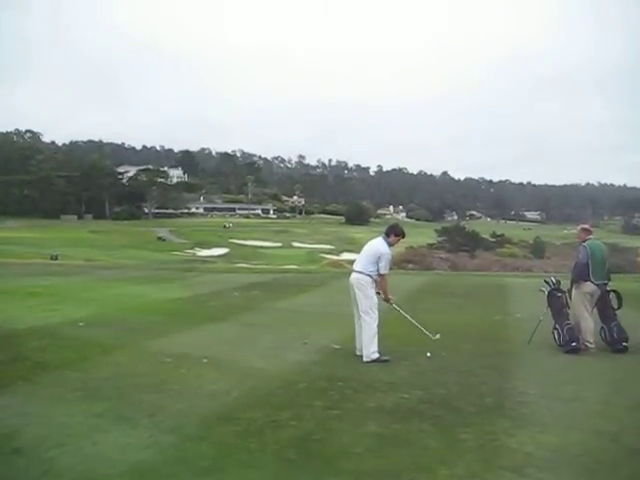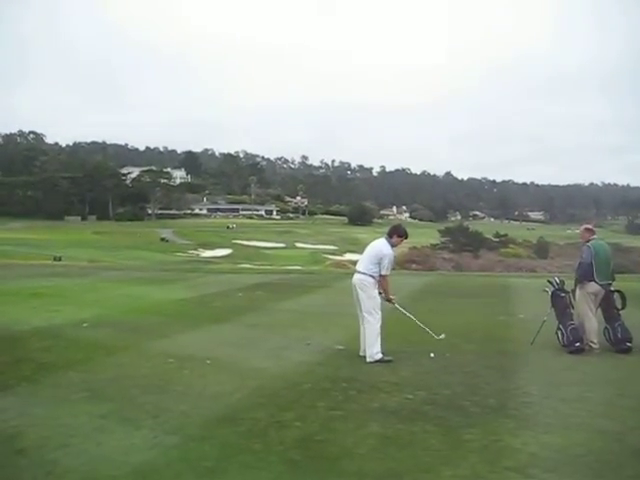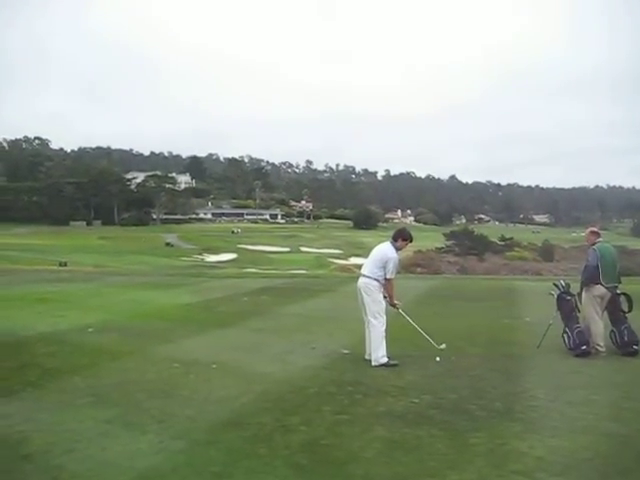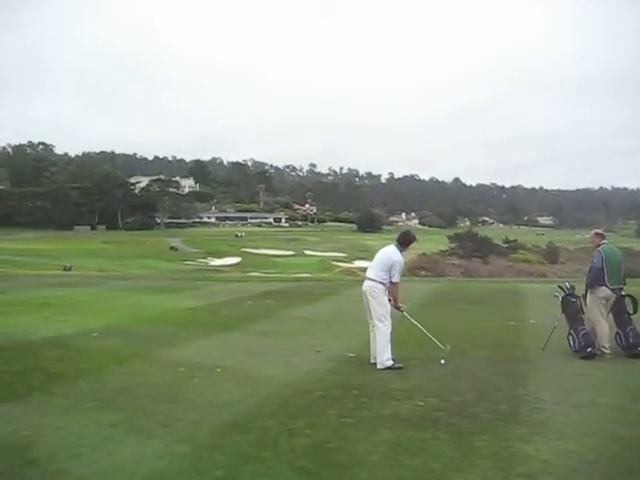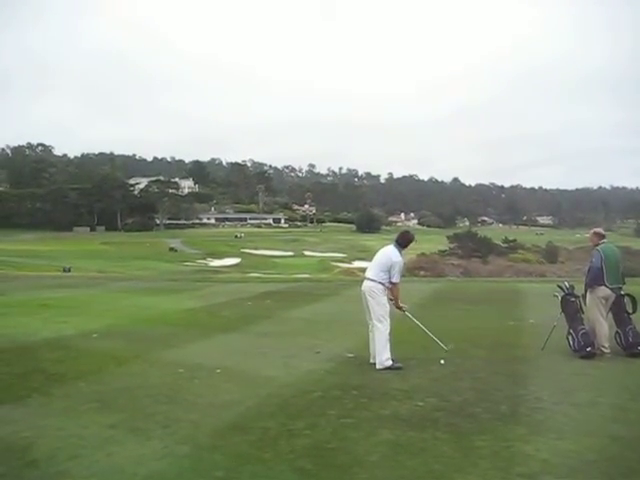
dt=0.3s
person 1, frame 1
left shoulder: (375, 241)
right shoulder: (385, 251)
right elbow: (382, 276)
left wrist: (379, 290)
right wrist: (386, 295)
left hip: (356, 277)
right hip: (364, 281)
left knee: (361, 317)
right knee: (370, 318)
left ankle: (361, 349)
right ankle: (370, 355)
person 1, frame 2
left shoulder: (378, 242)
right shoulder: (388, 252)
right elbow: (383, 277)
left wrist: (380, 291)
right wrist: (387, 295)
left hip: (358, 278)
right hip: (366, 281)
left knee: (365, 317)
right knee: (373, 318)
left ankle: (365, 350)
right ankle: (374, 355)
person 1, frame 3
left shoulder: (383, 246)
right shoulder: (392, 255)
right elbow: (389, 281)
left wrist: (385, 294)
right wrist: (392, 300)
left hip: (363, 282)
right hip: (371, 285)
left knee: (370, 321)
right knee: (378, 322)
left ankle: (371, 353)
right ankle: (379, 359)
person 1, frame 4
left shoulder: (388, 249)
right shoulder: (398, 259)
right elbow: (394, 284)
left wrist: (389, 297)
right wrist: (396, 303)
left hip: (368, 285)
right hip: (377, 288)
left knee: (375, 324)
right knee: (383, 325)
left ankle: (376, 356)
right ankle: (384, 362)
person 1, frame 5
left shoulder: (387, 249)
right shoulder: (397, 259)
right elbow: (394, 284)
left wrist: (390, 295)
right wrist: (397, 303)
left hip: (368, 285)
right hip: (376, 288)
left knee: (374, 323)
right knee: (382, 325)
left ankle: (376, 357)
right ankle: (383, 361)
person 2, frame 1
left shoulder: (585, 246)
right shoulder: (602, 246)
left elbow: (580, 265)
right elbow: (606, 266)
left wrist: (574, 280)
right wrist: (605, 281)
left hip: (584, 284)
right hip: (599, 285)
left knee: (583, 315)
right knee: (588, 313)
left ankle: (588, 343)
right ankle: (585, 339)
person 2, frame 2
left shoulder: (589, 246)
right shoulder: (606, 246)
left elbow: (584, 265)
right elbow: (610, 266)
left wrist: (578, 280)
right wrist: (609, 281)
left hip: (588, 284)
right hip: (602, 285)
left knee: (587, 315)
right knee: (591, 314)
left ankle: (593, 344)
right ankle: (589, 340)
person 2, frame 3
left shoulder: (594, 249)
right shoulder: (612, 249)
left elbow: (590, 268)
right elbow: (616, 269)
left wrist: (584, 283)
right wrist: (615, 284)
left hip: (594, 288)
right hip: (608, 288)
left knee: (593, 318)
right knee: (597, 316)
left ankle: (599, 347)
right ankle: (596, 343)
person 2, frame 4
left shoulder: (599, 251)
right shoulder: (616, 251)
left elbow: (595, 270)
right elbow: (621, 270)
left wrist: (588, 285)
right wrist: (620, 286)
left hip: (599, 289)
right hip: (614, 290)
left knee: (598, 320)
right knee: (602, 318)
left ankle: (604, 349)
right ankle: (602, 345)
person 2, frame 5
left shoulder: (598, 250)
right shoulder: (615, 250)
left elbow: (594, 270)
right elbow: (620, 270)
left wrist: (588, 285)
right wrist: (619, 285)
left hip: (599, 289)
right hip: (613, 289)
left knee: (597, 319)
right knee: (601, 318)
left ankle: (604, 348)
right ankle: (602, 344)
